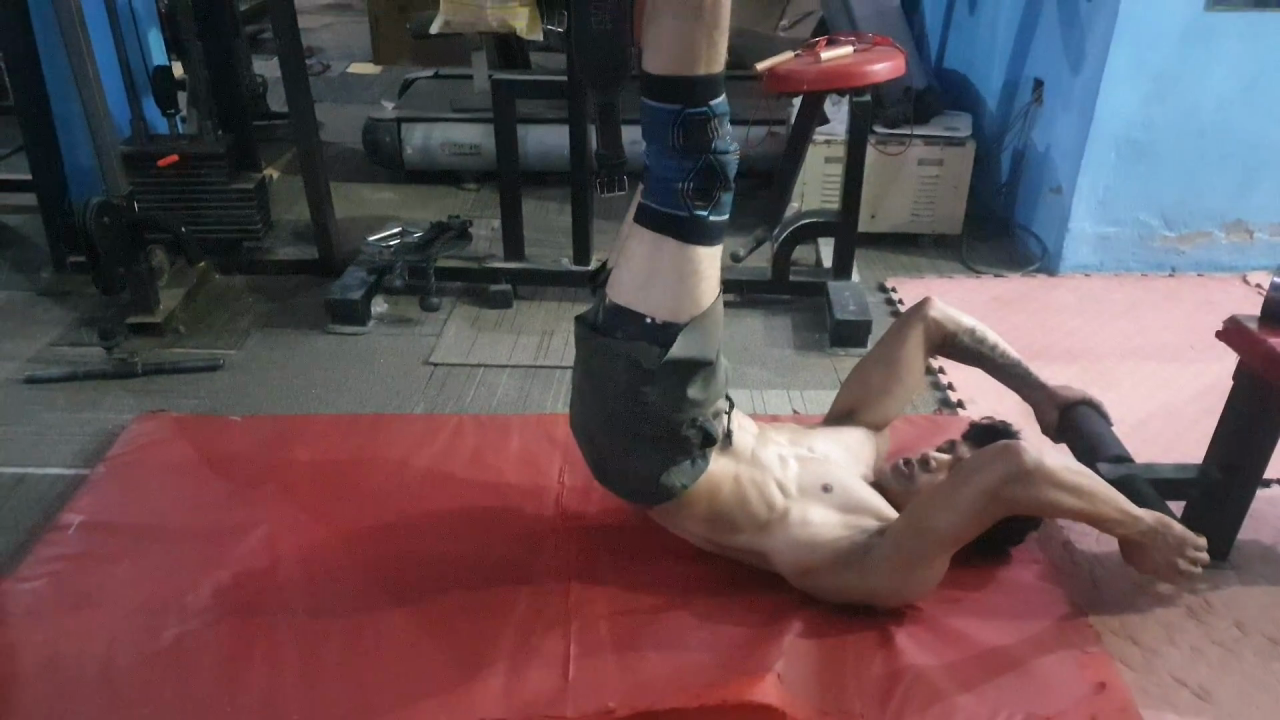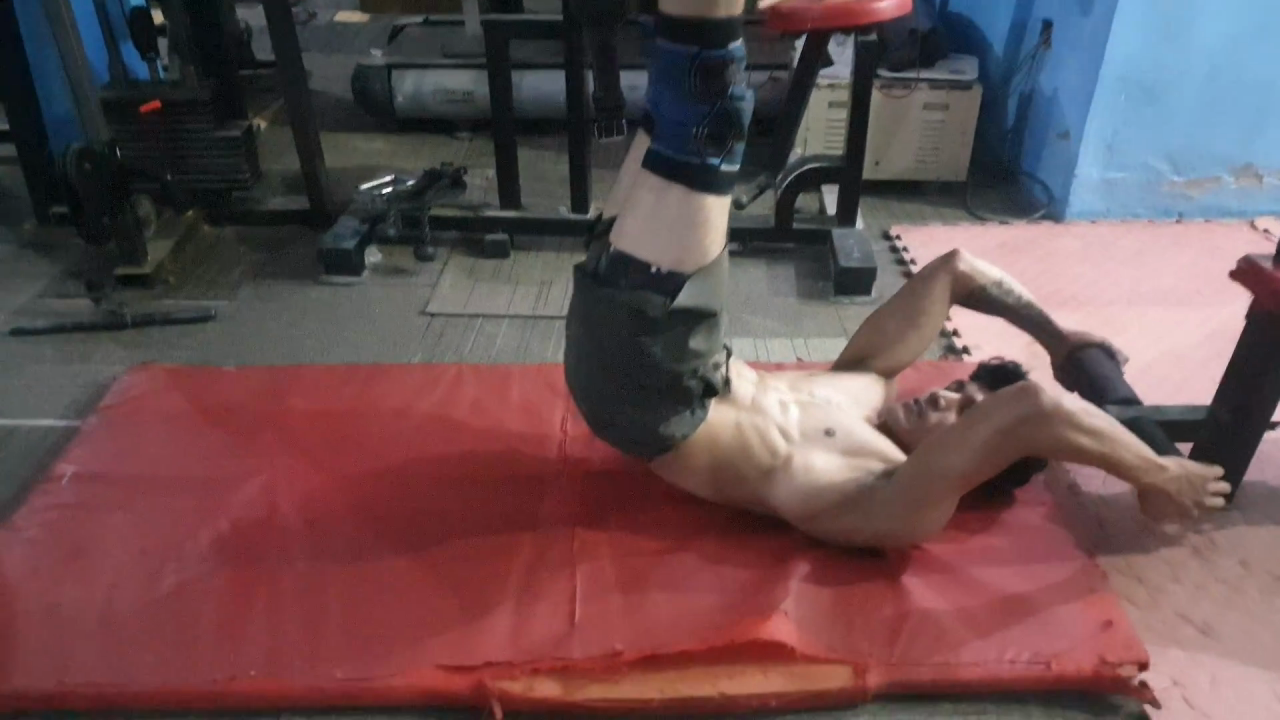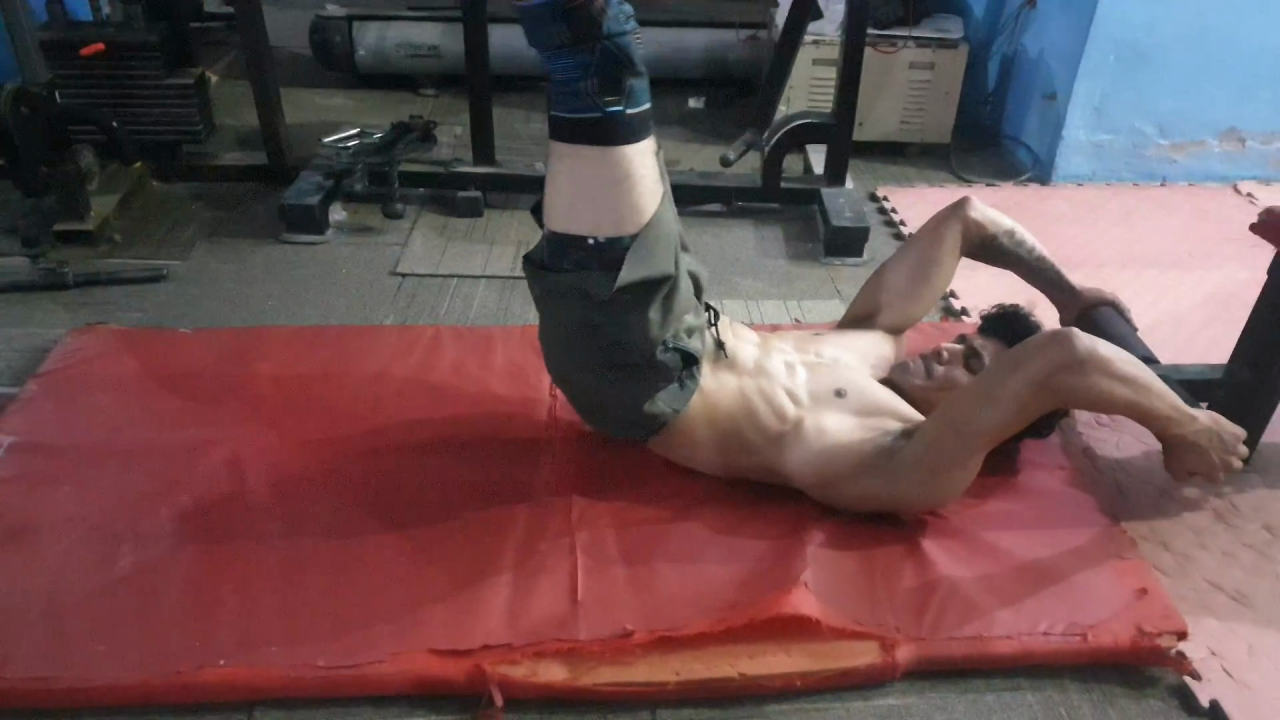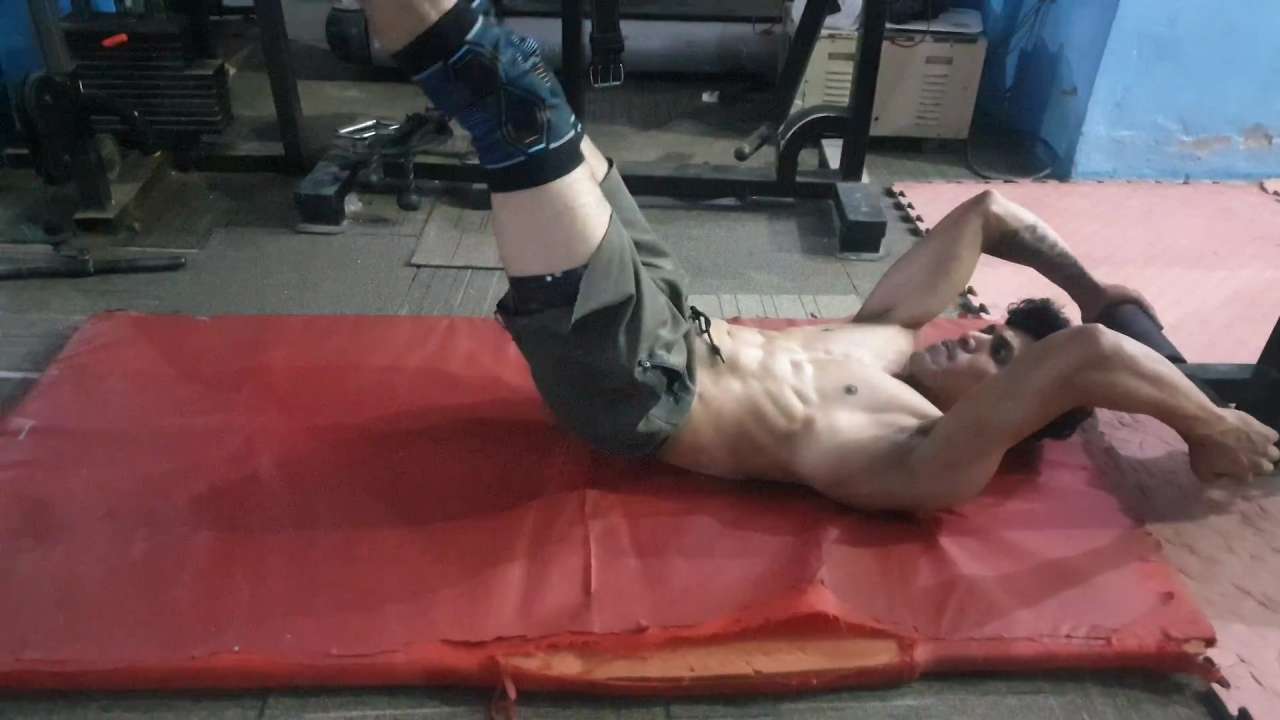
dt=1s
person 1, frame 1
left shoulder: (899, 568)
right shoulder: (858, 446)
right elbow: (929, 318)
right wrist: (1041, 393)
left hip: (644, 431)
right hip: (637, 397)
person 1, frame 2
left shoulder: (907, 508)
right shoulder: (864, 391)
right elbow: (957, 270)
left wrist: (1156, 477)
right wrist: (1058, 339)
left hip: (645, 389)
right hip: (635, 361)
person 1, frame 3
left shoulder: (925, 469)
right shoulder: (876, 346)
right elbow: (965, 217)
left wrist: (1185, 430)
right wrist: (1071, 294)
left hip: (636, 370)
right hip: (690, 336)
person 1, frame 4
left shoulder: (945, 463)
right shoulder: (893, 342)
left elbow: (1085, 356)
right elbow: (986, 211)
right wrist: (1091, 289)
left hip: (633, 385)
right hip: (682, 334)
left knee: (523, 109)
right knee: (530, 112)
